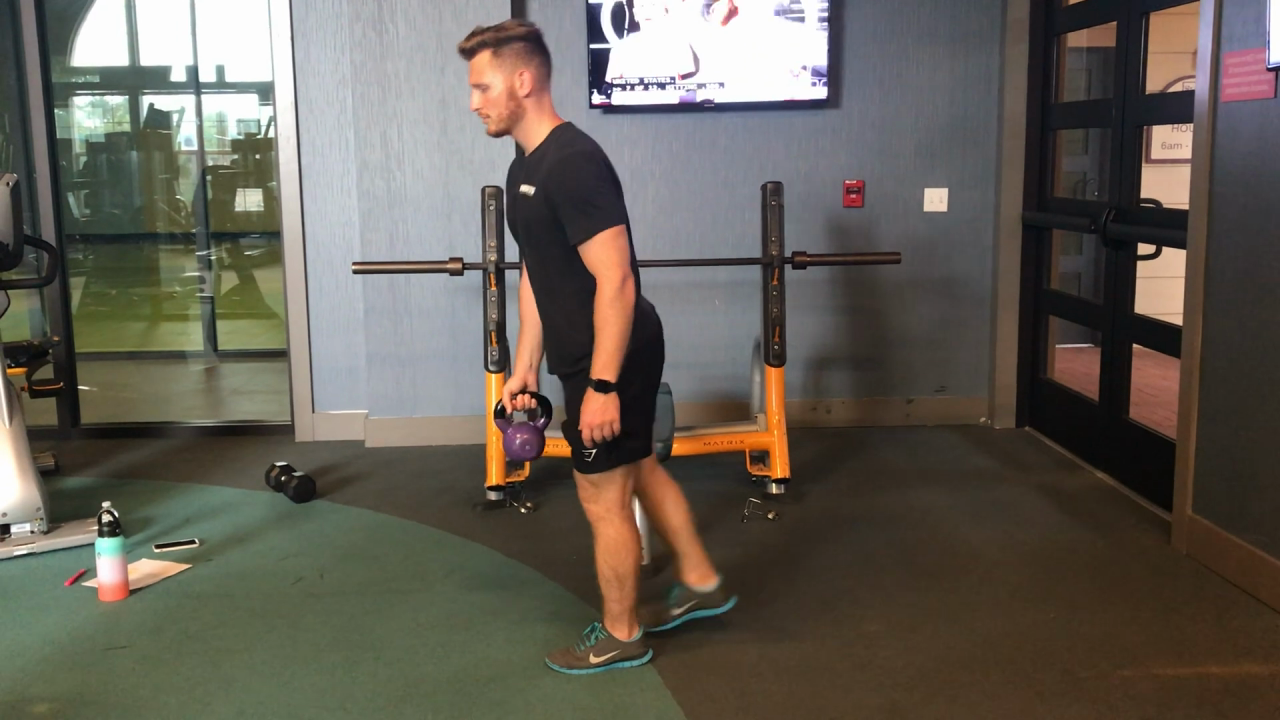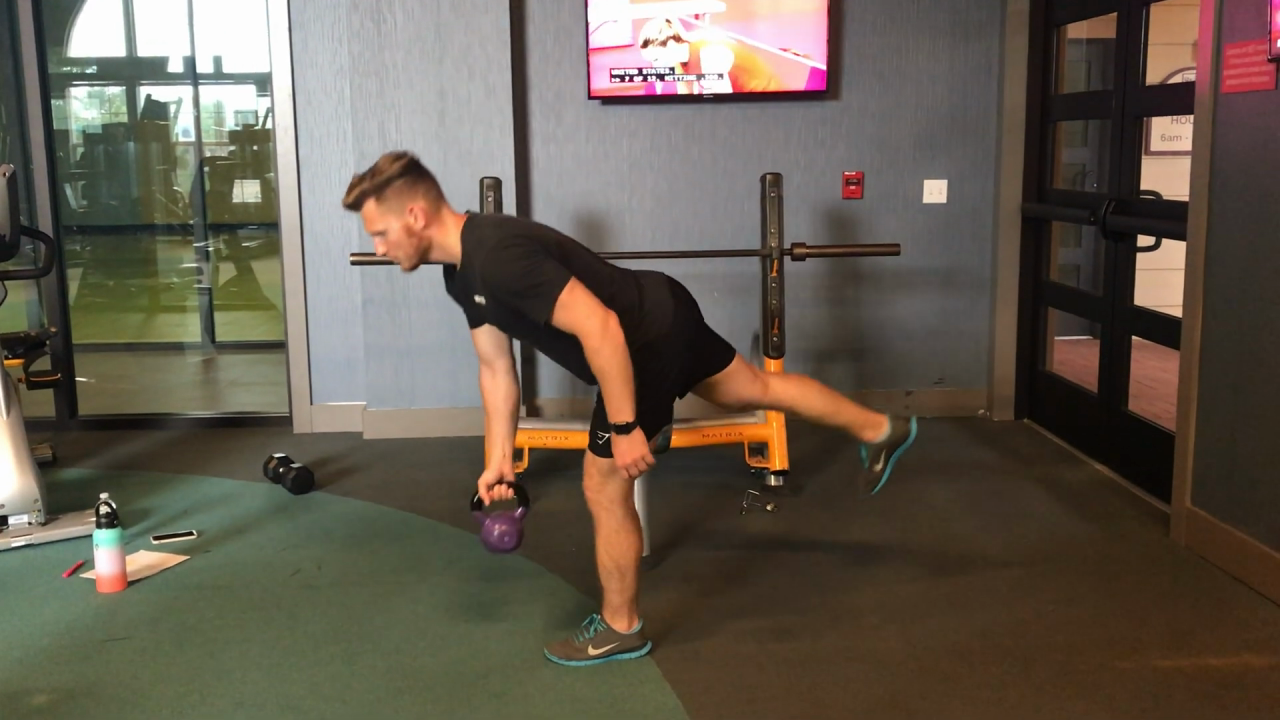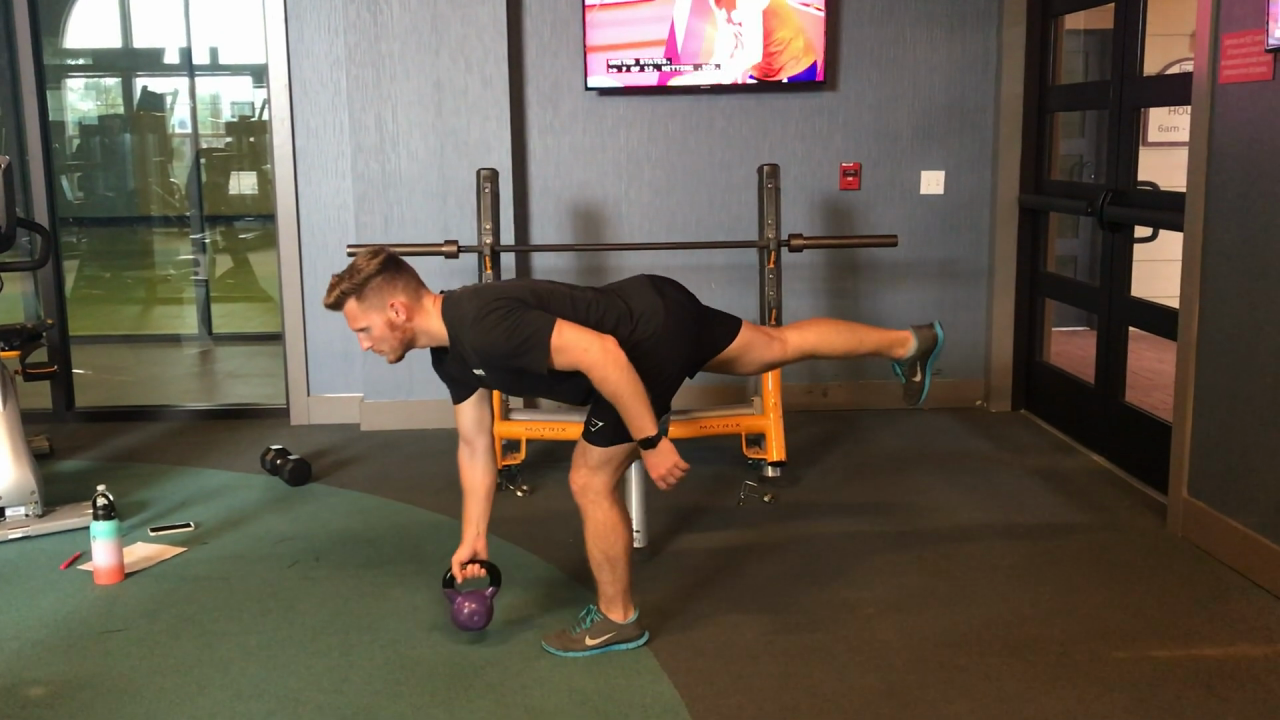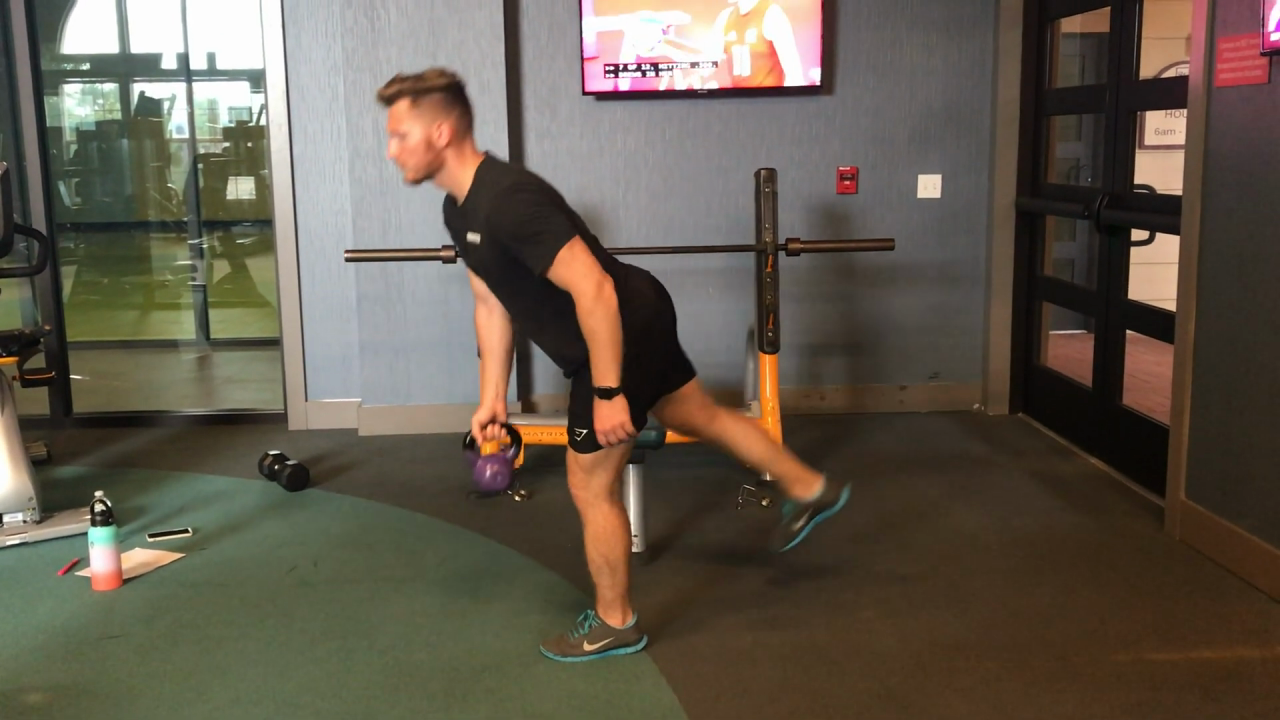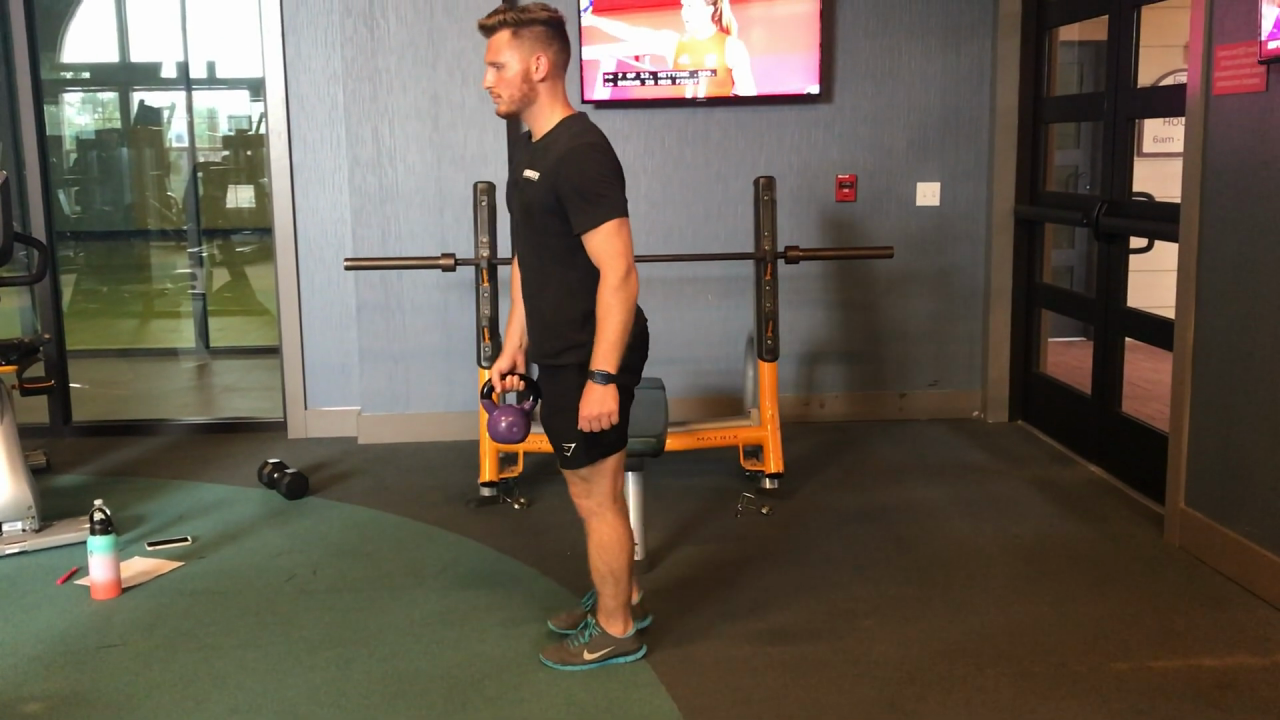
dt=0.7s
person 1, frame 1
left shoulder: (571, 164)
right shoulder: (525, 168)
left elbow: (616, 282)
right elbow: (536, 276)
left wrist: (602, 386)
right wrist: (524, 367)
left hip: (611, 358)
right hip: (603, 355)
left knee: (603, 498)
right knee: (640, 473)
left ankle: (621, 637)
right ankle: (701, 582)
person 1, frame 2
left shoulder: (498, 257)
right shoulder: (462, 271)
left elbow: (600, 329)
right elbow: (495, 367)
left wrist: (623, 428)
right wrist: (499, 459)
left hip: (650, 337)
right hip: (659, 318)
left knee: (604, 488)
right knee: (755, 387)
left ankle: (620, 629)
right ankle: (878, 431)
person 1, frame 3
left shoulder: (484, 328)
right shoulder: (451, 350)
left elbow: (602, 355)
right elbow: (474, 446)
left wrist: (651, 441)
right wrist: (473, 539)
left hip: (650, 332)
right hip: (657, 309)
left knee: (590, 481)
right knee: (776, 346)
left ankle: (616, 620)
right ankle: (906, 343)
person 1, frame 4
left shoulder: (506, 201)
right shoulder: (460, 207)
left elbow: (594, 290)
right elbow: (491, 304)
left wrist: (607, 393)
right wrist: (492, 398)
left hip: (624, 326)
right hip: (637, 316)
left knee: (589, 484)
right knee: (704, 418)
left ankle: (615, 625)
right ankle: (810, 489)
person 1, frame 5
left shoulder: (581, 154)
right shoulder: (531, 149)
left elbow: (618, 273)
left wrist: (603, 377)
right wrist: (514, 345)
left hip: (590, 358)
right hip: (561, 353)
left knee: (595, 496)
right knee: (592, 487)
left ankle: (615, 633)
right ankle: (620, 599)
